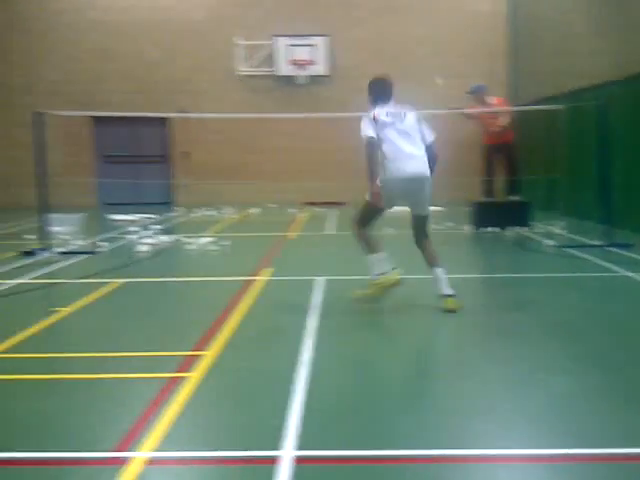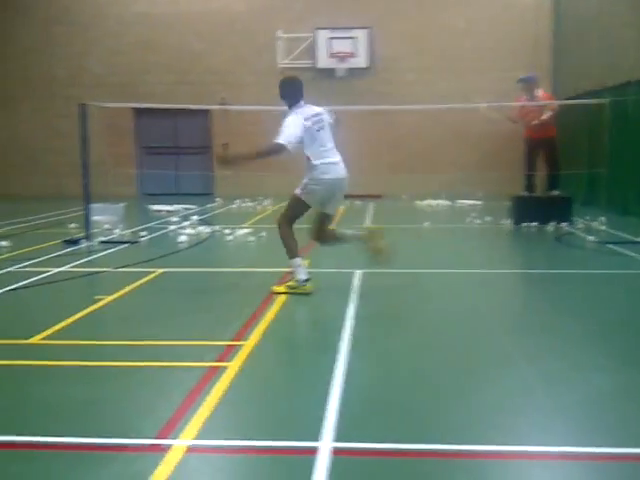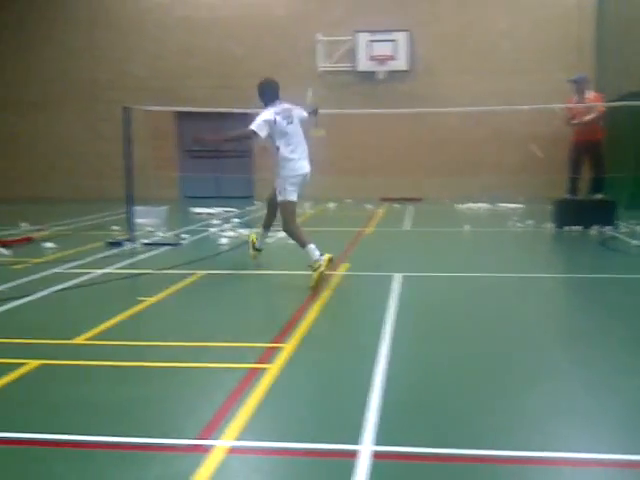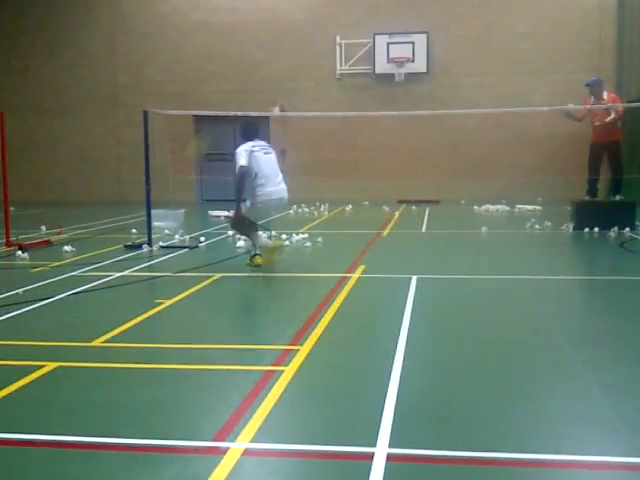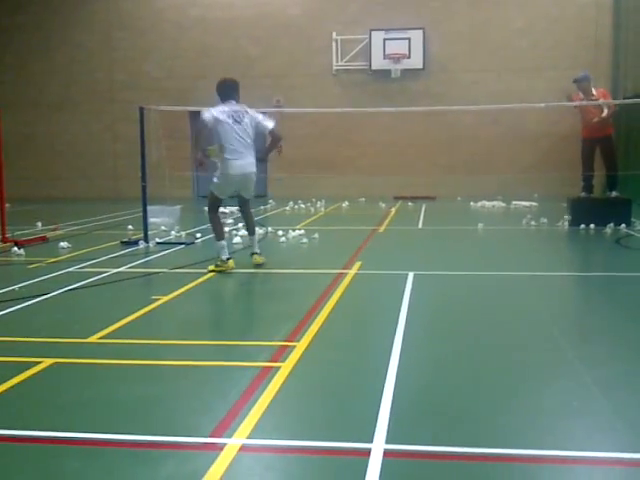
dt=0.3s
person 1, frame 1
left shoulder: (372, 117)
right shoulder: (412, 115)
left elbow: (371, 147)
right elbow: (432, 152)
left wrist: (373, 184)
left hip: (394, 175)
right hip: (421, 174)
left knee: (360, 225)
right knee: (422, 238)
left ankle: (383, 274)
right ankle: (447, 294)
person 1, frame 2
left shoulder: (293, 121)
right shoulder: (320, 112)
left elbow: (277, 148)
left wrist: (239, 157)
left hip: (321, 177)
right hip: (339, 174)
left knee: (284, 224)
right knee: (320, 235)
left ankle: (301, 280)
right ankle: (366, 236)
person 1, frame 3
left shoulder: (268, 116)
right shoulder: (293, 110)
left elbow: (249, 133)
right elbow: (309, 115)
left wrist: (215, 139)
right wrist: (312, 112)
left hip: (290, 171)
right hip: (301, 168)
left knee: (289, 224)
right knee: (272, 202)
left ankle: (318, 259)
right ankle: (258, 243)
person 1, frame 4
left shoulder: (243, 150)
right shoulder: (268, 147)
left elbow: (242, 173)
left wrist: (239, 202)
left hip: (265, 197)
right hip: (282, 195)
left knee: (238, 221)
right knee: (249, 212)
left ankle: (267, 244)
right ankle: (257, 254)
person 1, frame 5
left shoulder: (213, 113)
right shoulder: (251, 114)
left elbow: (206, 120)
right elbow: (276, 135)
left wrist: (205, 150)
right wrist: (264, 155)
left hip: (228, 171)
right hip: (249, 170)
left knee: (213, 210)
right knee: (245, 209)
left ankle: (225, 258)
right ankle: (256, 253)
person 2, frame 1
left shoulder: (499, 102)
right shoulder: (478, 109)
left elbow: (508, 117)
right elbow: (469, 115)
left wrist: (501, 127)
left hip: (505, 140)
right hip: (490, 142)
left knee: (511, 167)
right knee: (488, 169)
left ankle: (513, 194)
right ankle: (488, 195)
person 2, frame 2
left shoulder: (546, 96)
right shoulder: (522, 100)
left elbow: (553, 111)
right elbow: (519, 118)
left wrist: (541, 121)
right wrist: (512, 119)
left hip: (548, 135)
right hip: (531, 136)
left knee: (552, 163)
right knee: (529, 164)
left ankle: (553, 189)
right ankle: (529, 189)
person 2, frame 3
left shoulder: (596, 97)
right shoulder: (572, 101)
left elbow: (599, 114)
right elbow: (569, 120)
left wrist: (582, 121)
right wrist: (572, 122)
left hip: (594, 138)
right hip: (578, 139)
left knee: (597, 166)
right knee: (574, 166)
left ankle: (597, 192)
right ankle: (571, 193)
person 2, frame 4
left shoulder: (613, 98)
right shoulder: (589, 102)
left elbow: (619, 114)
right elbow: (581, 117)
left wrist: (605, 123)
right wrist: (570, 113)
left hip: (613, 139)
right hip: (597, 140)
left knee: (616, 167)
right knee: (593, 168)
left ankle: (616, 193)
right ankle: (591, 194)
person 2, frame 5
left shoulder: (602, 93)
right shoulder: (578, 97)
left elbow: (612, 109)
right elbow: (573, 102)
left wrist: (604, 118)
right wrist: (570, 98)
left hip: (605, 133)
right hip: (588, 135)
left knee: (610, 163)
right knee: (587, 164)
left ankle: (612, 190)
right ankle: (586, 191)
